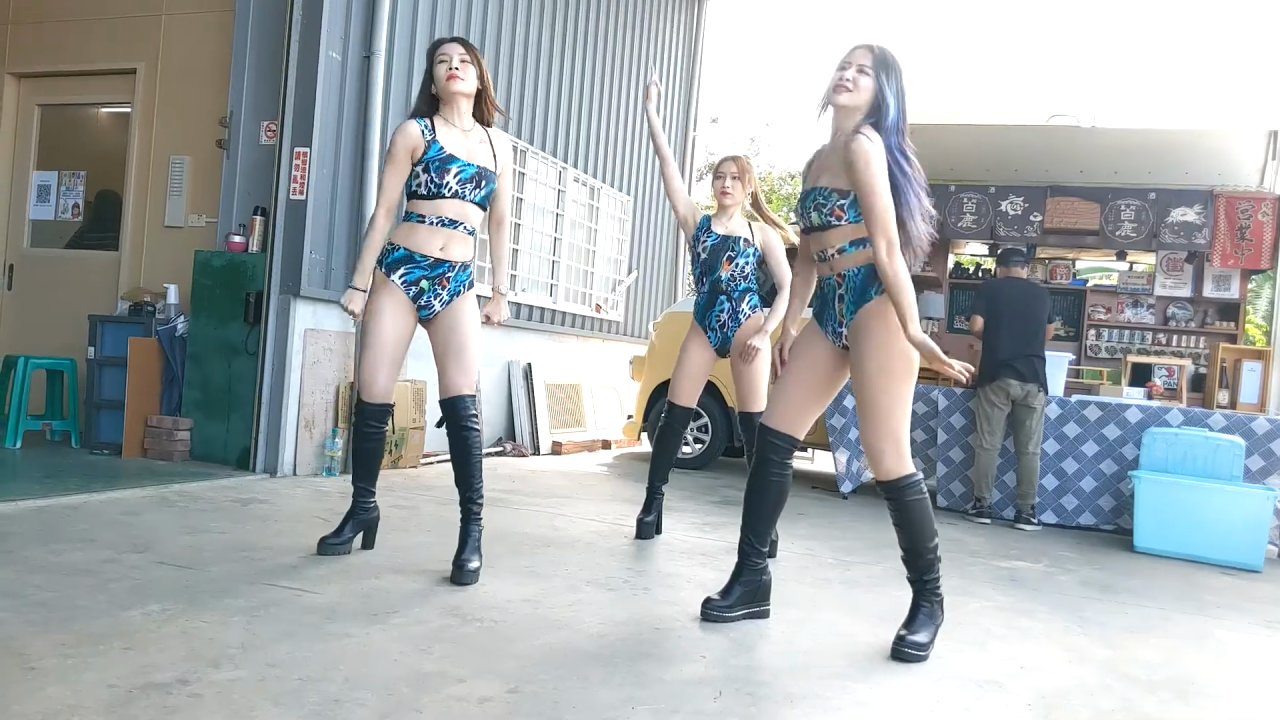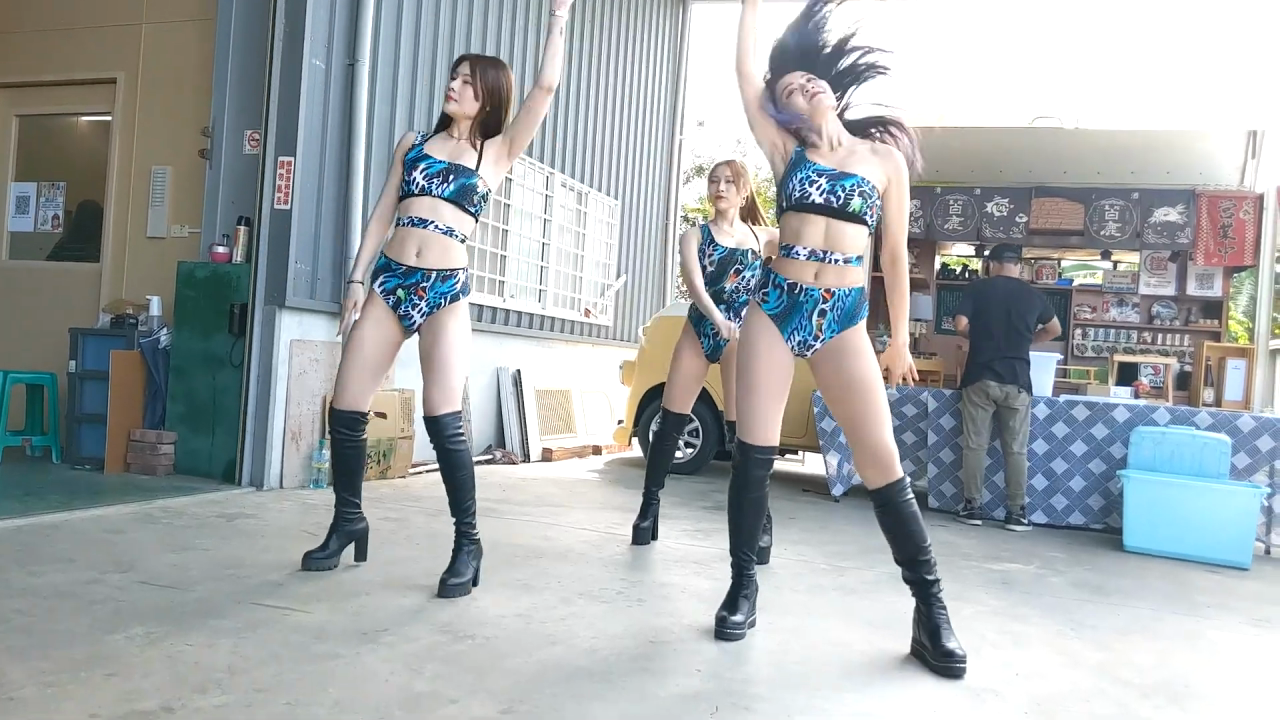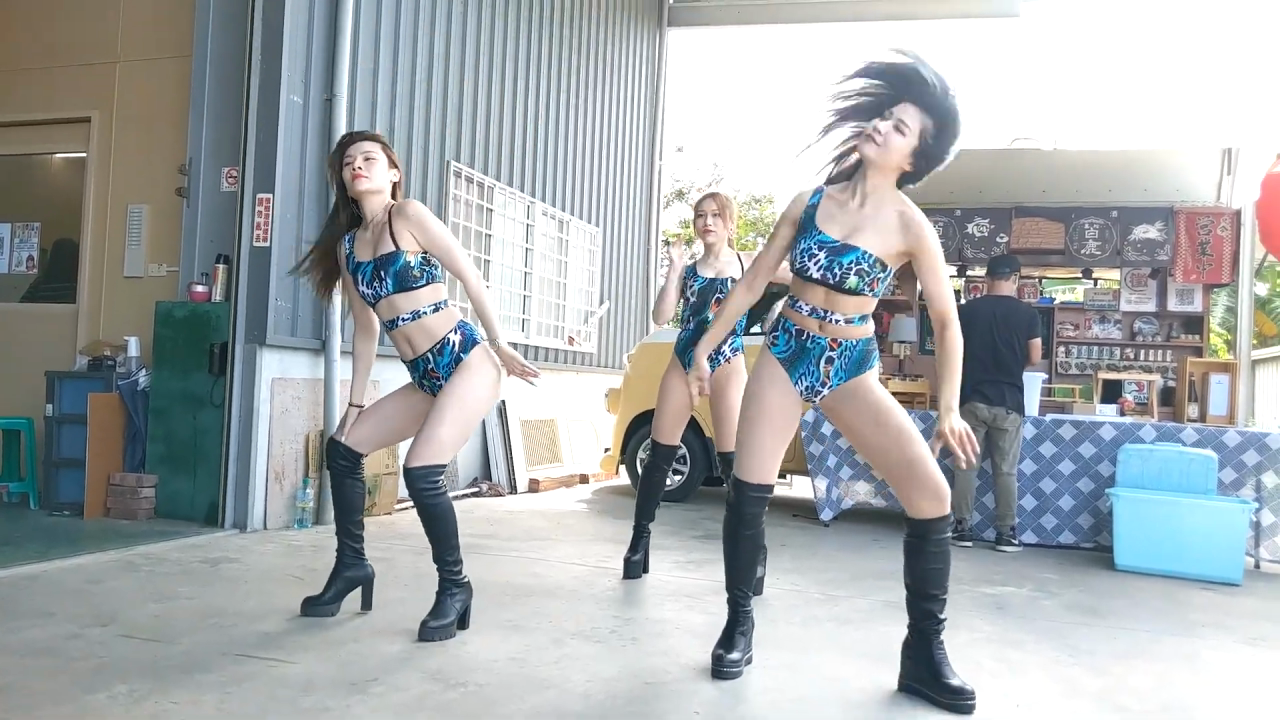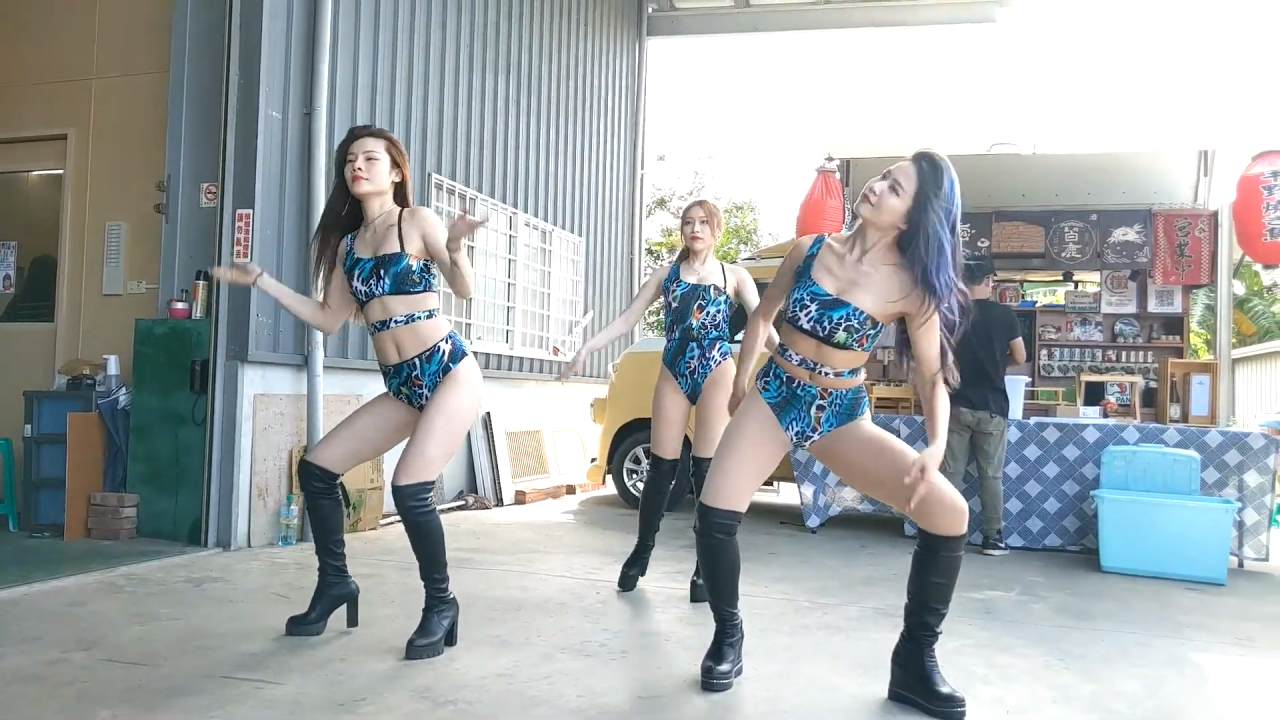
dt=0.7s
person 1, frame 1
left shoulder: (866, 144)
right shoulder: (816, 162)
left elbow: (886, 241)
left wrist: (911, 332)
right wrist: (789, 325)
left hip: (883, 307)
right hip: (832, 309)
left knee: (887, 458)
right knee: (772, 437)
left ankle: (927, 600)
right ankle: (751, 577)
person 1, frame 2
left shoulder: (889, 158)
right shoulder: (788, 153)
left elbow: (895, 255)
right elbow: (746, 71)
left wrist: (901, 340)
left hip: (844, 318)
right hip: (777, 308)
left knee: (882, 465)
right knee: (753, 452)
left ankle: (930, 612)
right ankle: (743, 587)
person 1, frame 3
left shoulder: (910, 227)
right shoulder: (808, 203)
left elbow: (948, 324)
right elbow: (755, 279)
left wrist: (949, 408)
right wrist: (704, 349)
left hip: (851, 368)
right hip: (786, 353)
left knee: (929, 494)
right knee: (749, 487)
left ankle: (923, 652)
right ankle: (739, 621)
person 1, frame 4
left shoulder: (912, 286)
right shoulder: (811, 249)
left elbow: (933, 378)
right elbow: (764, 312)
left wrist: (936, 447)
right wrist: (744, 372)
left hip: (842, 415)
right hip: (775, 398)
left knee: (947, 511)
right knee: (715, 511)
left ankle: (915, 662)
right ankle: (728, 634)
person 2, frame 1
left shoulder: (498, 143)
right shoulder: (414, 132)
left elbow: (500, 222)
right elbow: (383, 212)
left wrist: (500, 292)
right wrist: (358, 284)
left hip: (457, 285)
right hip: (402, 274)
left knee: (461, 408)
right knee: (372, 402)
left ankle: (471, 530)
right ankle: (362, 508)
person 2, frame 2
left shoulder: (497, 152)
right shoulder: (418, 140)
left elbow: (546, 85)
right elbow: (379, 214)
right wrist: (356, 280)
left hip: (446, 294)
right hip: (390, 289)
left knee: (441, 419)
right knee: (345, 409)
left ankle: (467, 543)
right ankle: (347, 521)
person 2, frame 3
left shoulder: (410, 215)
right shoulder: (347, 245)
left elbow: (470, 275)
right elbow: (365, 330)
left wrist: (501, 346)
right wrist: (356, 401)
left hip: (467, 360)
right hip: (426, 377)
left knee: (421, 471)
right knee: (342, 448)
left ankle: (454, 588)
right ankle: (352, 565)
person 2, frame 4
left shoulder: (418, 221)
right shoulder: (344, 239)
left elbow: (464, 289)
right elbow: (326, 317)
left wrist: (455, 250)
right wrist: (263, 283)
left hip: (448, 369)
right hip: (399, 384)
left knee: (410, 487)
right knee: (317, 467)
left ankle: (440, 604)
right ankle: (336, 582)
person 3, frame 1
left shoulder: (763, 234)
right shoulder: (696, 222)
left elbow: (788, 289)
right elbow: (667, 166)
left wrist: (764, 333)
right wrist: (652, 112)
left hip: (747, 327)
right hip: (704, 328)
left knee: (754, 425)
right knee: (675, 415)
right ankle: (653, 501)
person 3, frame 2
left shoulder: (759, 236)
right shoulder: (696, 233)
right elbow: (694, 283)
right wrist: (717, 318)
left hip: (740, 333)
right hip: (698, 332)
left knee: (740, 429)
right knee: (670, 421)
left ankle: (760, 521)
right ankle: (649, 505)
person 3, frame 3
left shoulder: (751, 263)
right shoulder: (686, 271)
right elbow: (660, 318)
right wrist: (673, 270)
left hip: (727, 367)
right hip: (683, 364)
left knee: (733, 459)
right knee: (660, 453)
left ankle: (754, 553)
right ankle: (639, 539)
person 3, frame 4
left shoulder: (734, 275)
right shoulder: (665, 276)
right elbow: (625, 320)
right wrist: (586, 348)
left hip: (716, 374)
right hip: (673, 375)
left knee: (706, 467)
right knee: (661, 467)
right ankle: (642, 549)
person 4, frame 1
left shoulder: (989, 288)
right shoulder: (1042, 294)
left elbow: (976, 327)
left hip: (996, 376)
right hip: (1033, 378)
left knee: (987, 444)
right knee: (1029, 449)
left ankle: (982, 505)
right ankle: (1026, 512)
person 4, frame 2
left shoulder: (977, 288)
right shoulder: (1034, 296)
left elbow: (960, 326)
right elbow: (1053, 331)
left hip: (980, 377)
right hip: (1016, 380)
left knee: (975, 445)
right knee: (1016, 450)
left ankle: (972, 507)
right ankle: (1016, 512)
person 4, frame 3
left shoulder: (967, 309)
right shoulder: (1027, 313)
right elbow: (1034, 358)
left hip: (972, 399)
right hip: (1008, 401)
left knee: (966, 466)
right knee: (1006, 470)
left ankle: (963, 527)
right ankle: (1006, 533)
person 4, frame 4
right shoulder: (1003, 315)
right elbow: (1019, 357)
left hip: (957, 404)
right hip: (991, 406)
left knee: (952, 471)
right knee: (991, 474)
right ankle: (993, 537)
